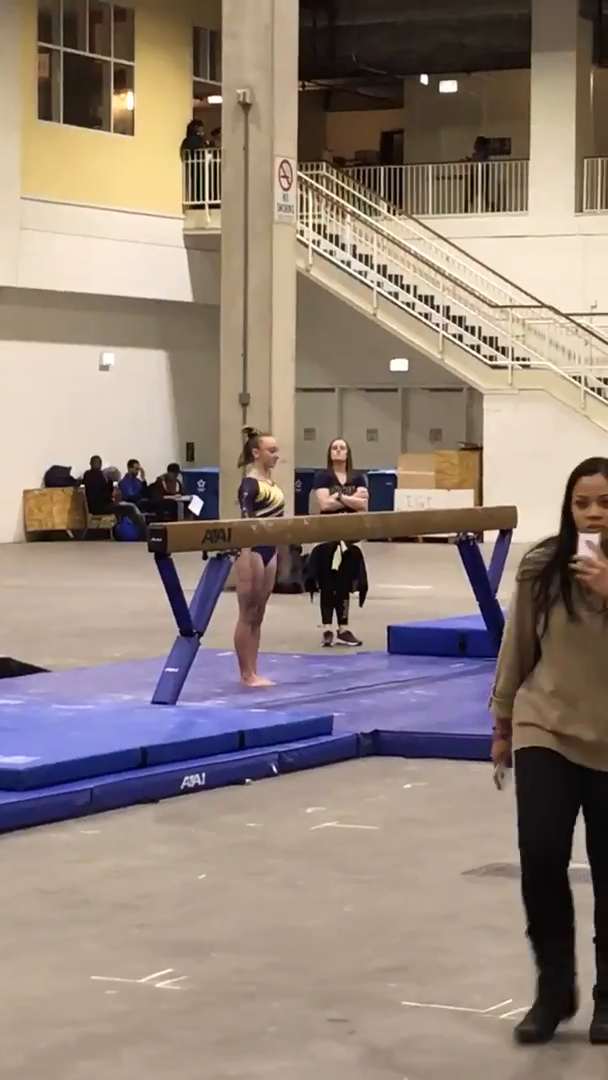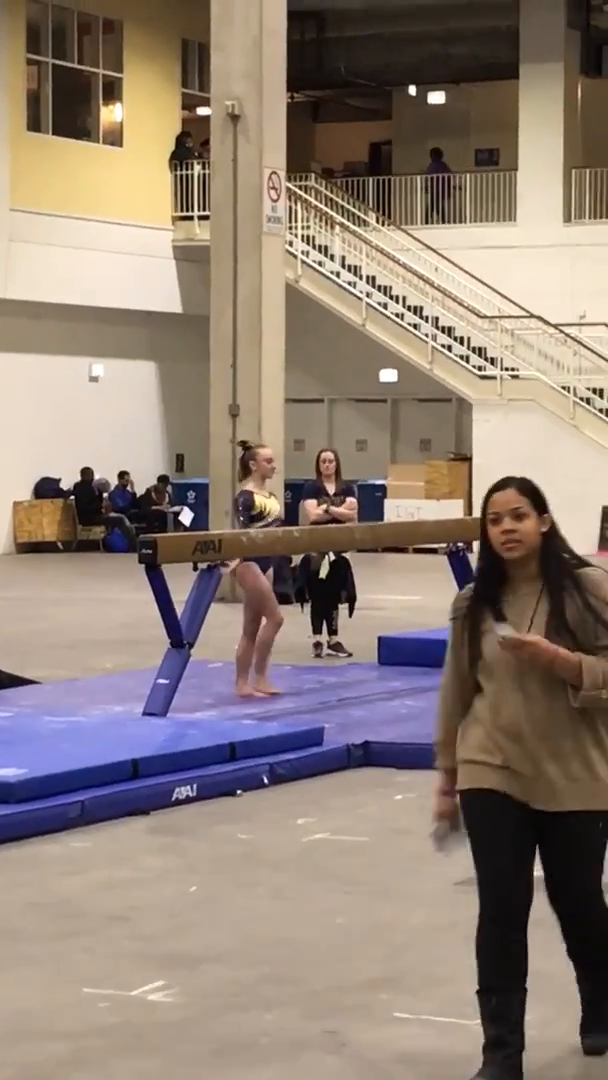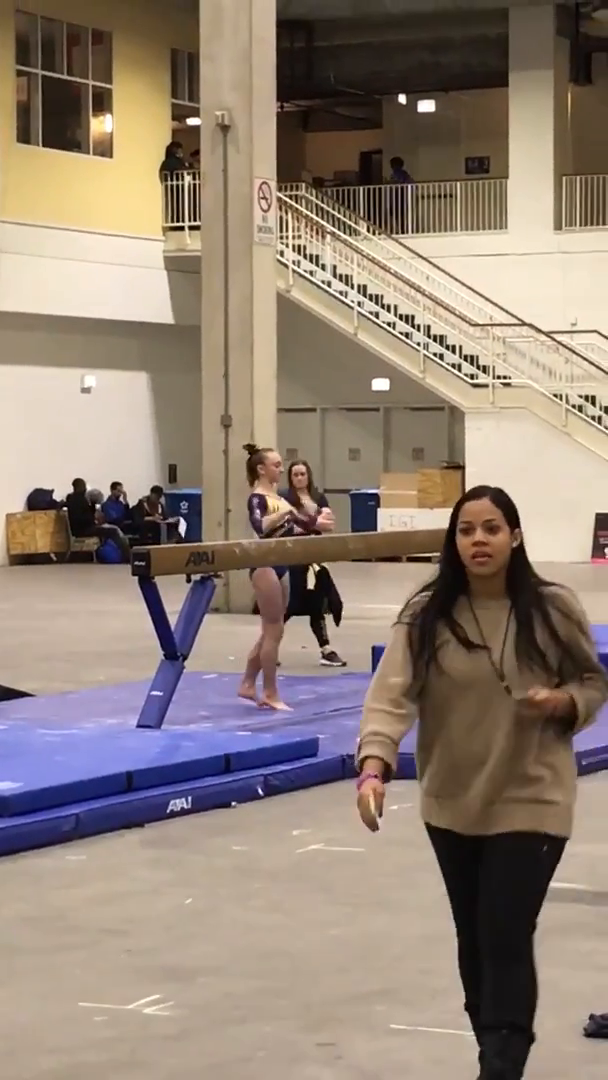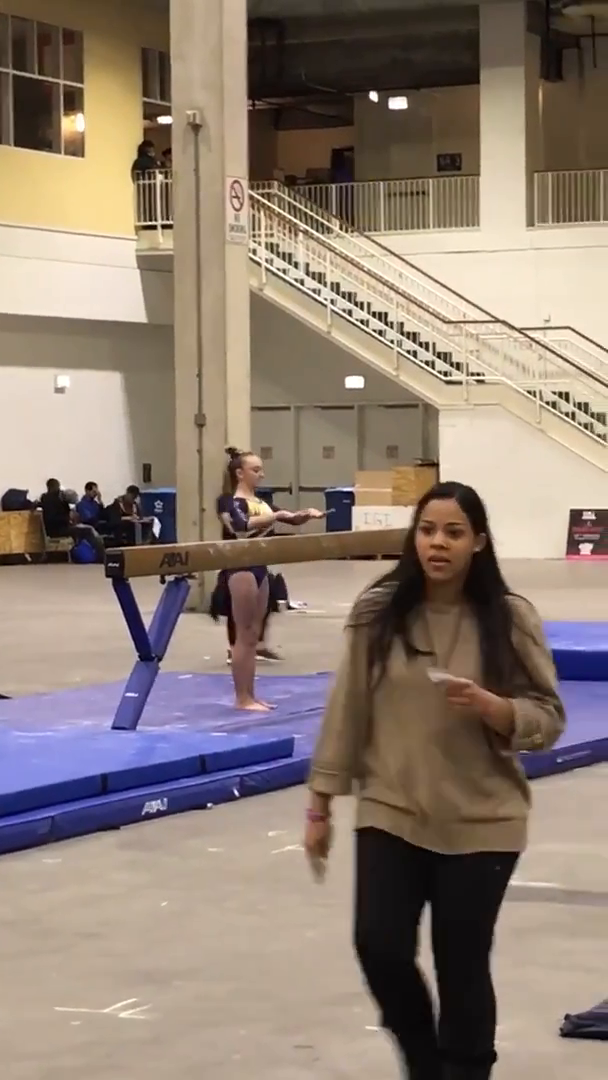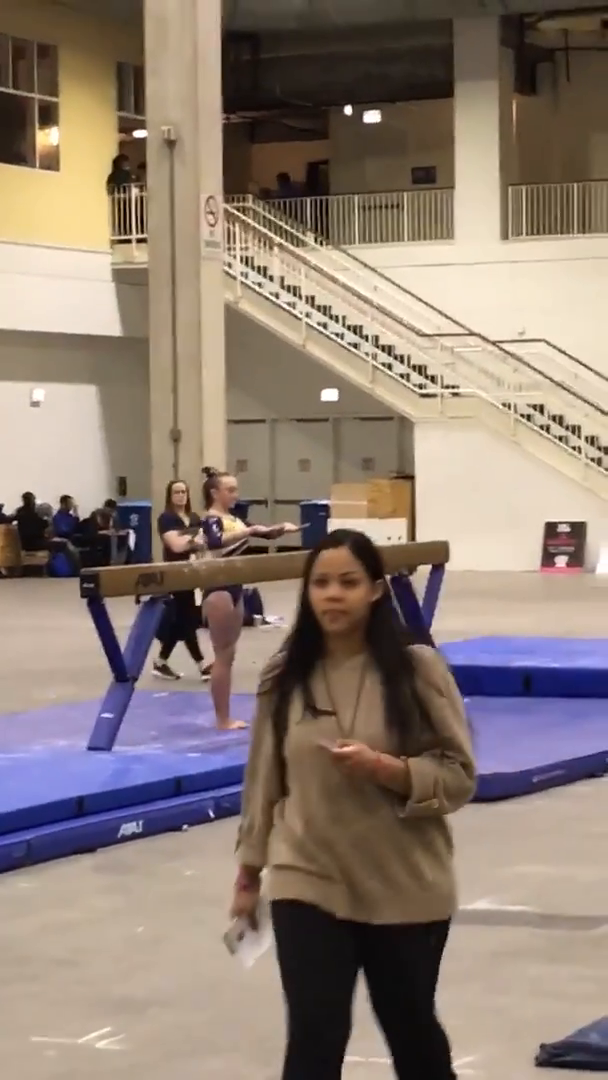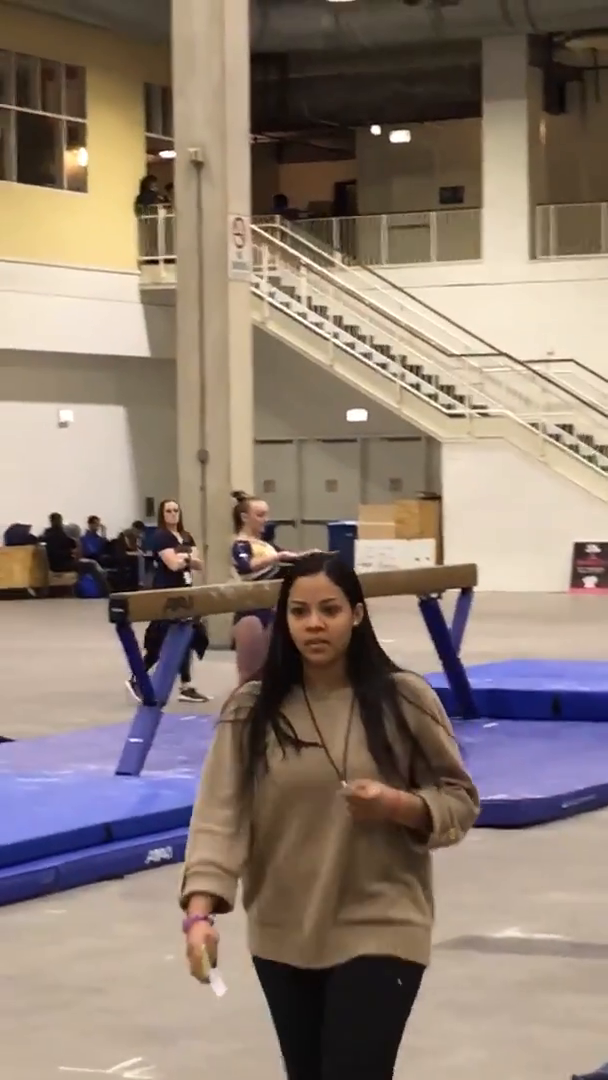
dt=0.4s
person 1, frame 1
right shoulder: (542, 567)
right elbow: (517, 648)
right wrist: (502, 725)
right hip: (546, 730)
right knee: (540, 854)
right ankle: (554, 984)
person 1, frame 2
right shoulder: (474, 603)
right elbow: (457, 693)
left wrist: (554, 657)
right wrist: (446, 780)
right hip: (492, 773)
right knee: (501, 907)
person 1, frame 3
left shoulder: (555, 607)
right shoulder: (426, 613)
right elbow: (390, 694)
left wrist: (560, 702)
right wrist: (373, 767)
left hip: (532, 799)
right hip: (452, 802)
left knee: (508, 941)
right knee: (475, 937)
person 1, frame 4
left shoulder: (511, 618)
right shoulder: (377, 612)
left elbow: (548, 718)
right elbow: (346, 712)
left wrist: (490, 708)
right wrist: (321, 804)
left hip: (480, 821)
right hip: (389, 810)
left knee: (462, 964)
right knee: (380, 946)
person 1, frame 5
left shoulder: (418, 668)
right shoulder: (284, 675)
left elbow: (459, 776)
right elbow: (266, 780)
left wrist: (381, 766)
right wrist: (248, 875)
left hip: (406, 889)
right hip: (306, 883)
left knee: (409, 1025)
person 1, frame 6
left shoulder: (405, 700)
right shoulder: (253, 708)
left elbow: (461, 801)
right elbow: (219, 815)
left wrist: (400, 805)
right wrist: (201, 910)
left hip: (380, 929)
right hip: (284, 934)
